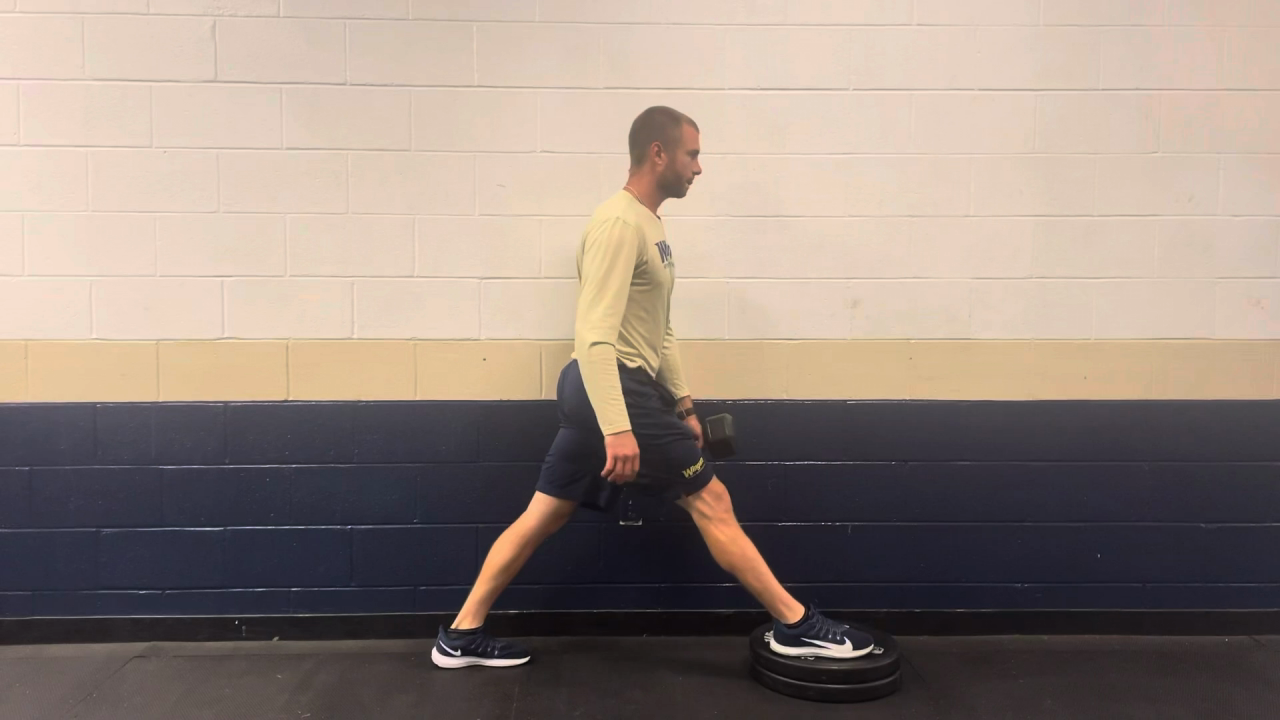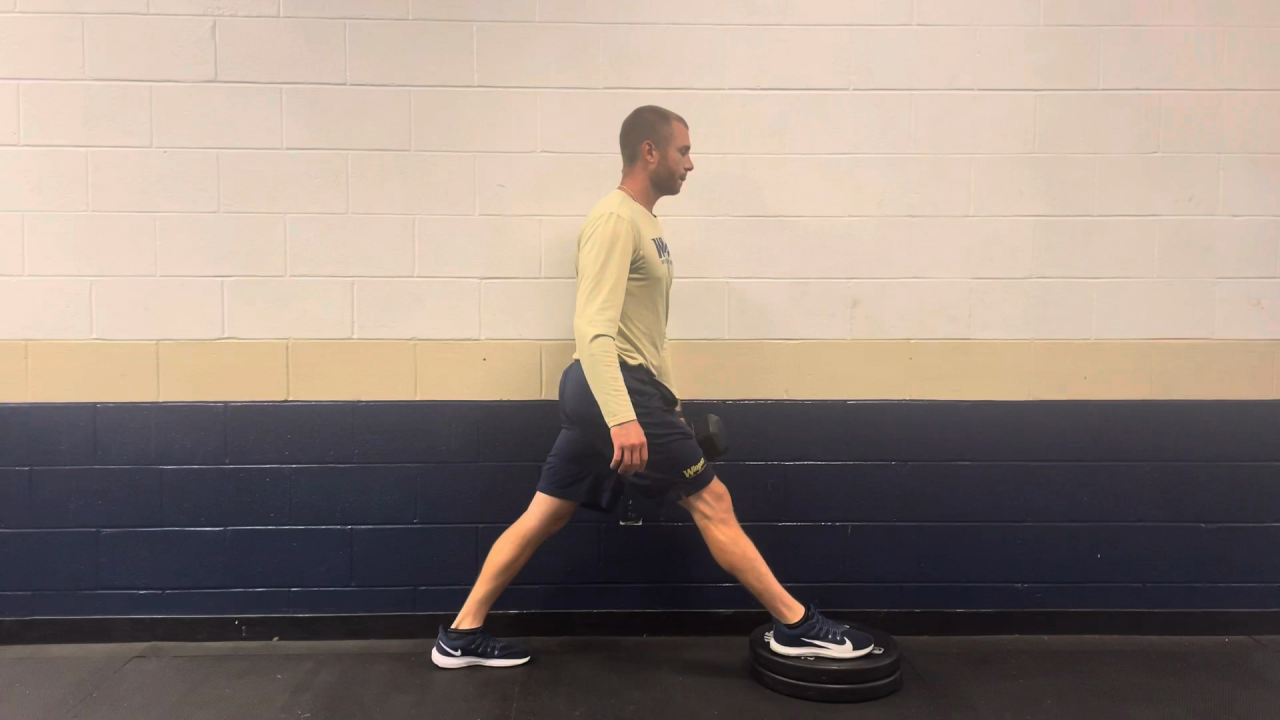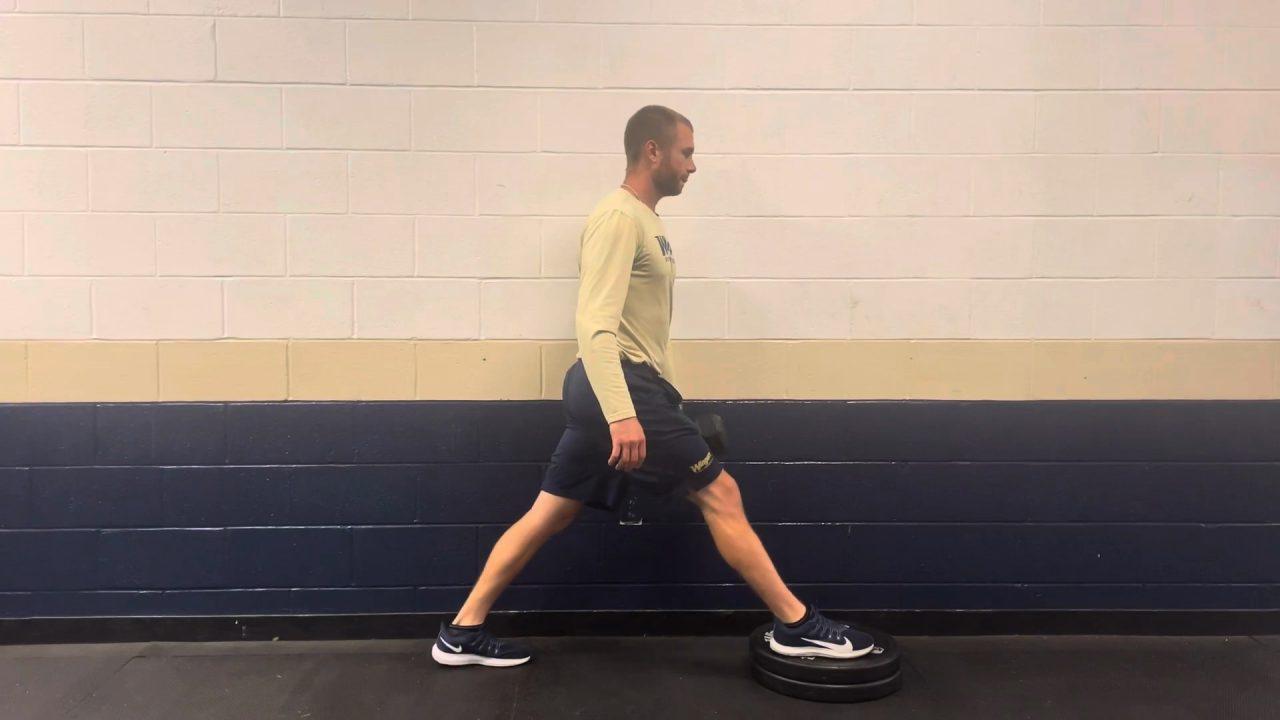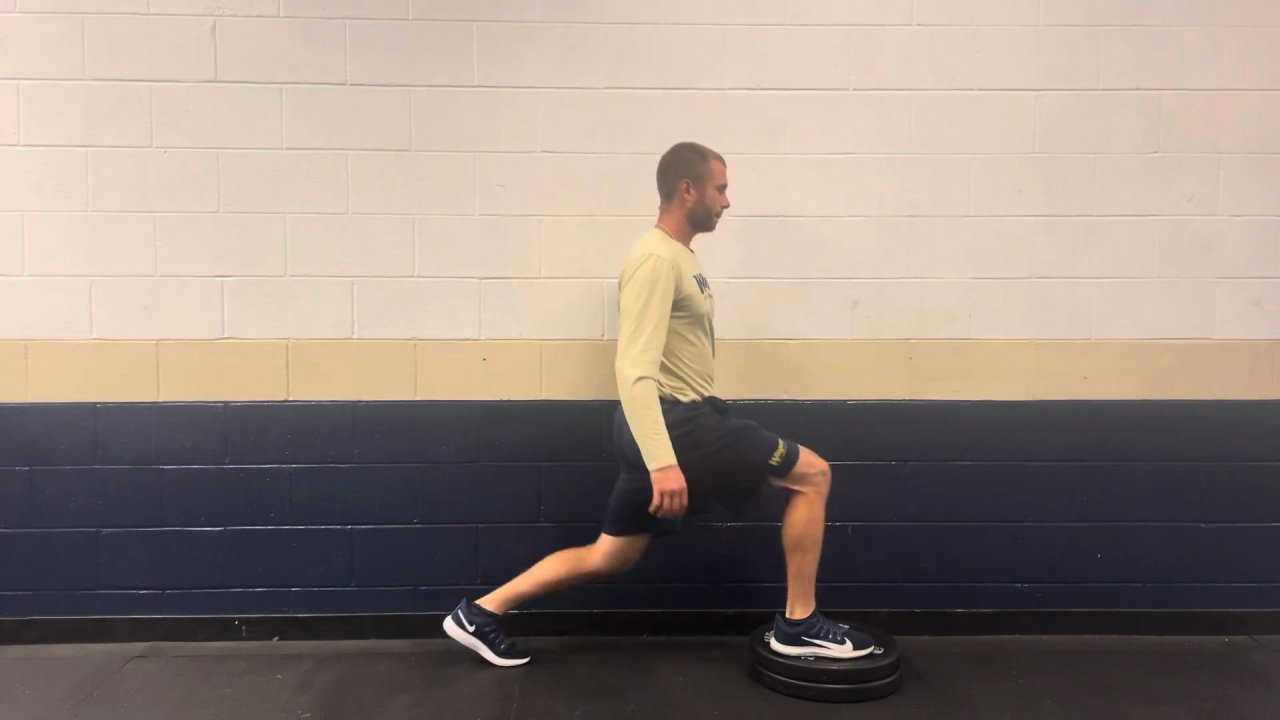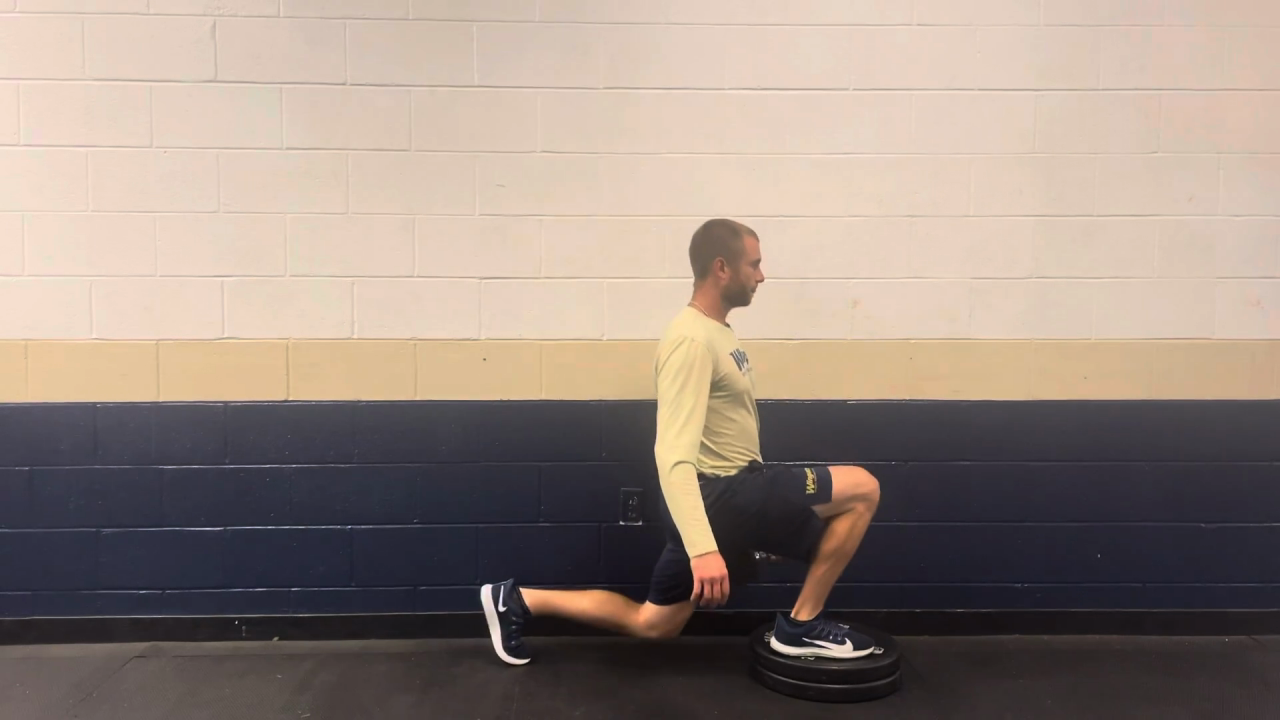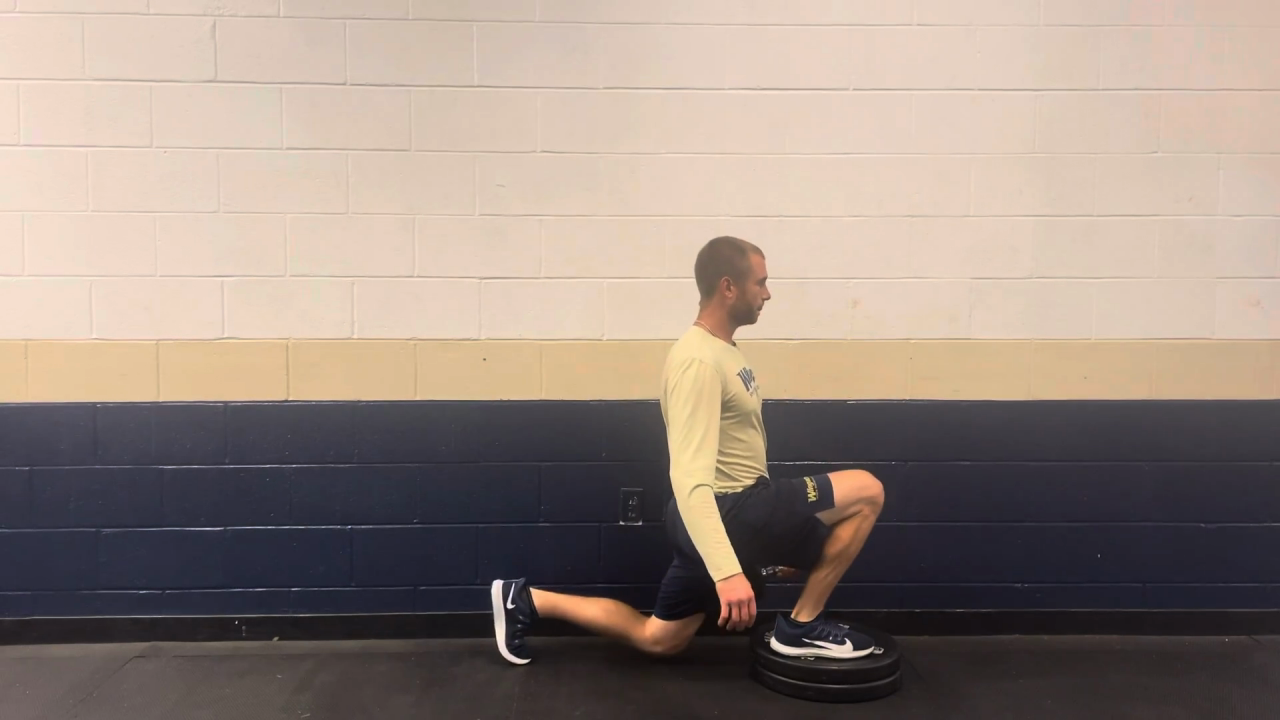
dt=0.5s
person 1, frame 1
left shoulder: (646, 222)
right shoulder: (620, 224)
left elbow: (655, 330)
right elbow: (596, 334)
left wrist: (682, 403)
right wrist: (618, 427)
left hip: (593, 389)
right hip: (613, 388)
left knee: (545, 513)
right knee: (711, 500)
left ankle: (462, 634)
right ankle: (797, 625)
person 1, frame 2
left shoulder: (642, 221)
right shoulder: (616, 220)
right elbow: (594, 329)
left wrist: (670, 404)
right wrist: (624, 417)
left hip: (598, 390)
right hip: (616, 389)
left knee: (545, 514)
right knee: (712, 501)
left ankle: (462, 633)
right ankle: (797, 625)
person 1, frame 3
left shoulder: (643, 219)
right shoulder: (620, 217)
right elbow: (595, 325)
left wrist: (654, 401)
right wrist: (622, 414)
left hip: (607, 388)
right hip: (621, 387)
left knee: (549, 513)
right knee: (720, 495)
left ankle: (464, 630)
right ankle: (797, 625)
person 1, frame 4
left shoulder: (677, 255)
right shoulder: (656, 259)
right elbow: (634, 371)
right wrist: (663, 462)
left hip: (671, 422)
right hip: (674, 422)
left knee: (610, 553)
right knee: (813, 476)
left ankle: (480, 612)
right ankle: (799, 623)
person 1, frame 5
left shoulder: (714, 331)
right shoulder: (692, 341)
right elbow: (674, 456)
left wrist: (758, 519)
right wrist: (702, 550)
left hip: (724, 491)
right hip: (721, 496)
left knee: (653, 623)
right knee: (862, 490)
left ankle: (516, 601)
right ankle: (803, 624)
person 1, frame 6
left shoulder: (720, 350)
right shoulder: (699, 363)
right elbow: (691, 481)
left wrist: (772, 534)
right wrist: (727, 572)
left hip: (733, 508)
right hip: (730, 513)
left knee: (659, 638)
right knee: (865, 492)
left ankle: (523, 601)
right ankle: (803, 625)
